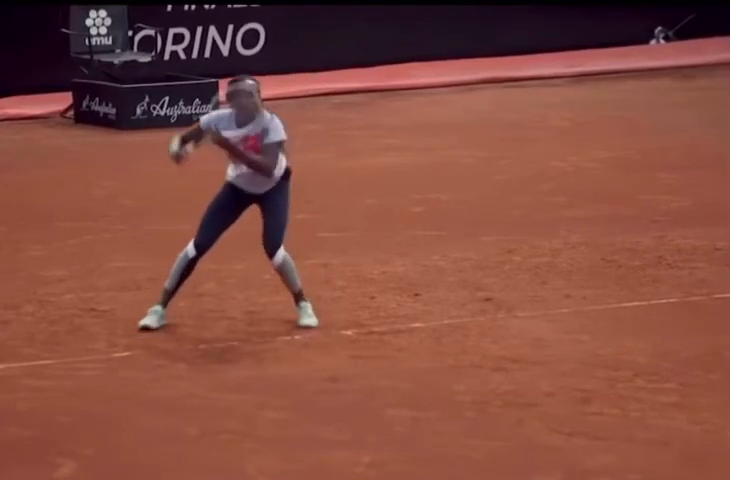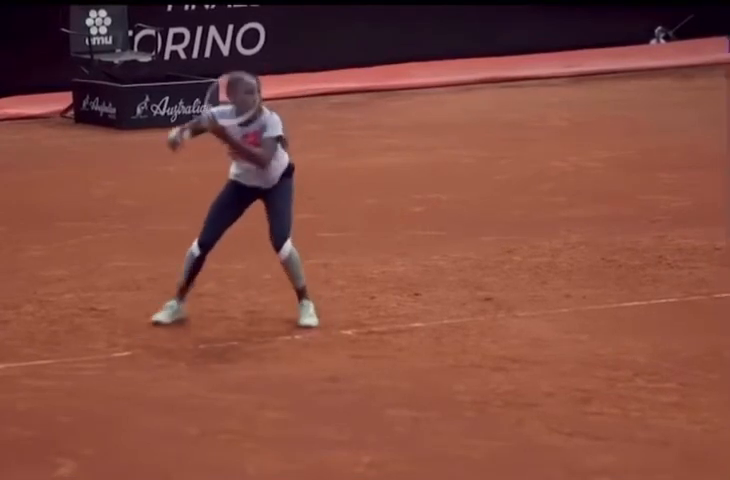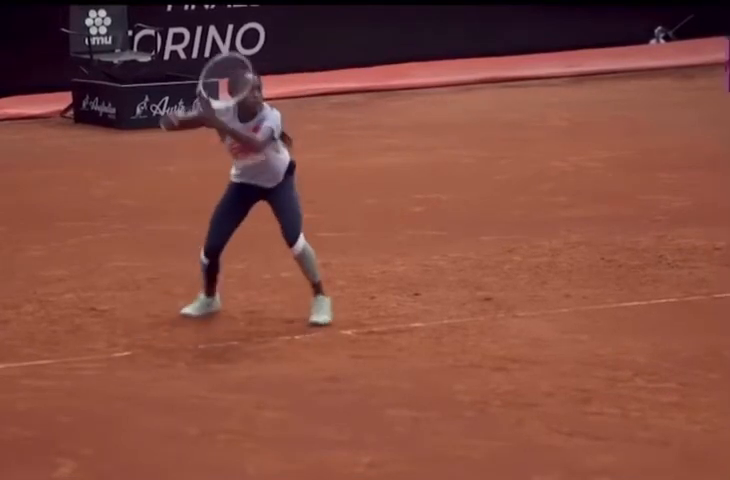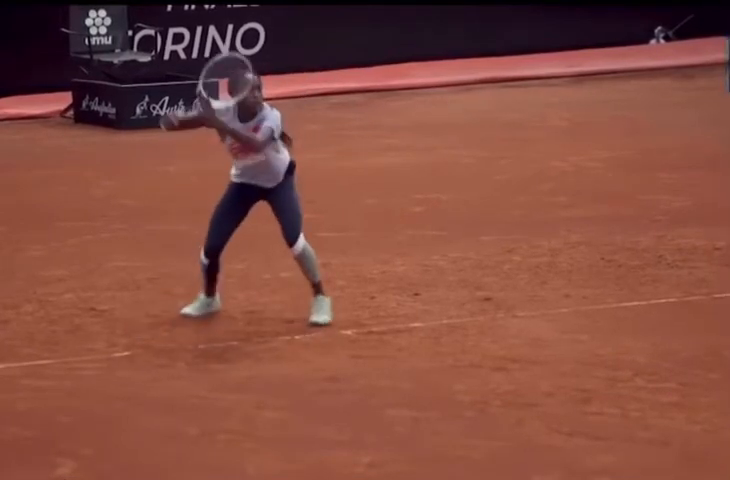
dt=0.3s
person 1, frame 1
left shoulder: (271, 123)
right shoulder: (219, 120)
left elbow: (268, 168)
right elbow: (181, 139)
left wrist: (230, 147)
right wrist: (178, 149)
left hip: (273, 187)
right hip: (238, 186)
left knee: (273, 248)
right knee: (198, 245)
left ankle: (303, 304)
right ankle: (160, 308)
person 1, frame 2
left shoulder: (270, 120)
right shoulder: (221, 115)
left elbow: (263, 160)
right elbow: (182, 131)
left wrist: (226, 136)
right wrist: (177, 136)
left hip: (276, 182)
right hip: (241, 182)
left knee: (280, 242)
right knee: (203, 242)
left ankle: (305, 303)
right ankle: (177, 302)
person 1, frame 3
left shoulder: (271, 115)
right shoulder: (222, 112)
left elbow: (257, 144)
right elbow: (174, 122)
left wrist: (219, 124)
right wrist: (171, 121)
left hip: (279, 180)
right hip: (244, 182)
left knee: (294, 239)
right knee: (211, 246)
left ankle: (320, 298)
right ankle: (209, 298)
person 1, frame 4
left shoulder: (270, 115)
right shoulder: (223, 112)
left elbow: (257, 143)
right elbow: (173, 122)
left wrist: (218, 124)
right wrist: (171, 120)
left hip: (279, 180)
right hip: (243, 182)
left knee: (294, 239)
right knee: (211, 247)
left ankle: (320, 298)
right ankle: (209, 298)
